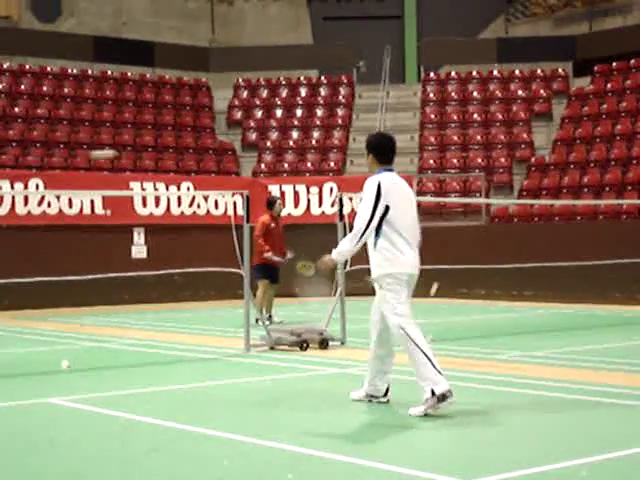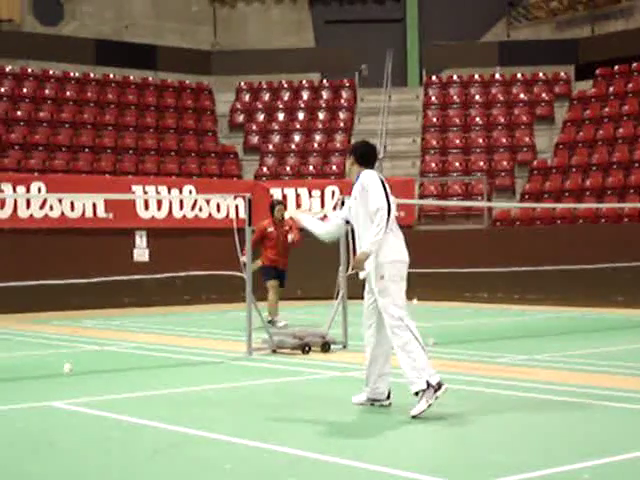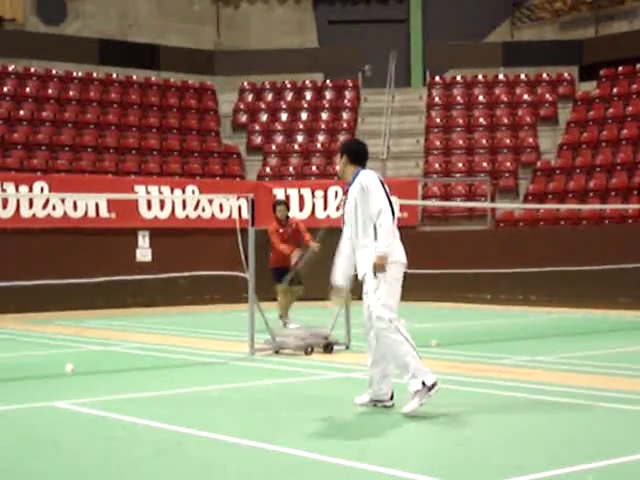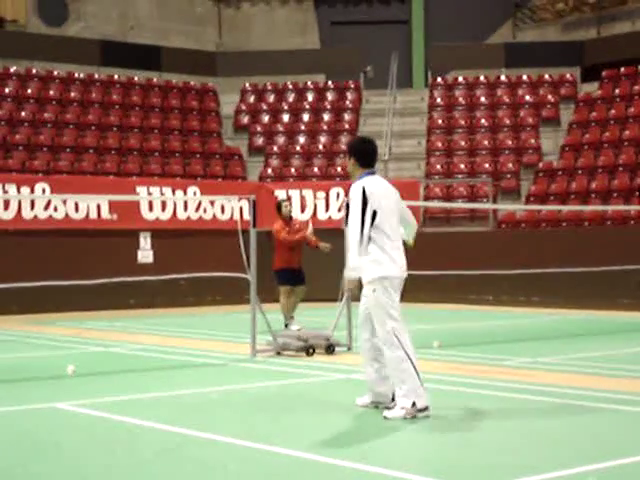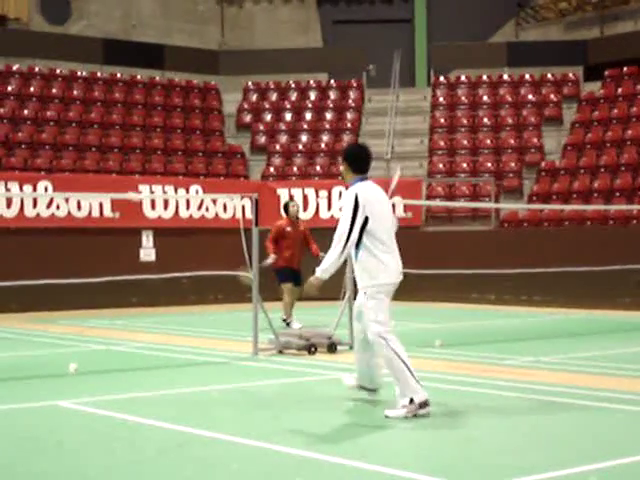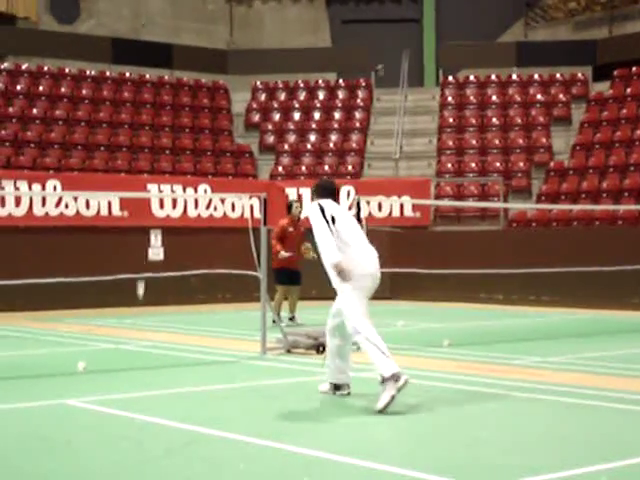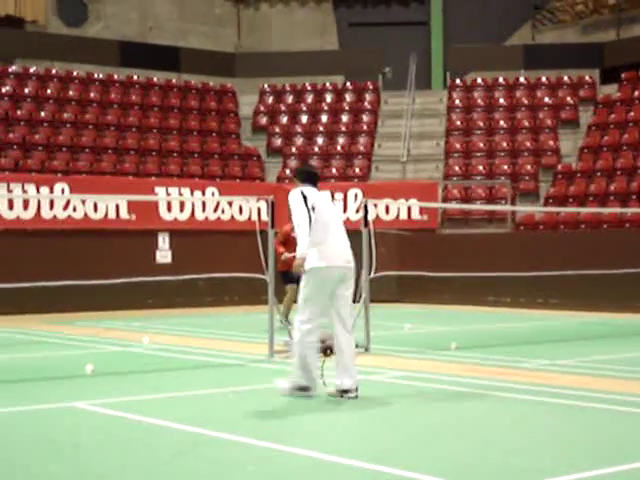
dt=0.4s
person 1, frame 1
left shoulder: (376, 183)
right shoulder: (403, 187)
left elbow: (363, 227)
right elbow: (414, 234)
left wrist: (337, 255)
left hip: (391, 268)
right hip: (404, 267)
left knee: (403, 327)
right knee: (382, 328)
left ankle: (437, 389)
right ankle: (375, 388)
person 1, frame 2
left shoulder: (369, 178)
right shoulder: (353, 199)
left elbow: (384, 213)
right elbow: (327, 230)
left wrist: (366, 249)
right wrist: (301, 216)
left hip: (387, 261)
right hip: (375, 265)
left knee: (397, 321)
right knee: (375, 328)
left ankle: (427, 381)
right ankle: (378, 390)
person 1, frame 3
left shoulder: (367, 180)
right shoulder: (353, 196)
left elbow: (386, 214)
right elbow: (349, 242)
left wrist: (381, 253)
right wrist: (340, 282)
left hip: (386, 263)
right hip: (370, 269)
left knee: (384, 321)
right knee: (374, 328)
left ankle: (422, 381)
right ankle: (381, 392)
person 1, frame 4
left shoulder: (361, 188)
right shoulder: (385, 186)
left elbow: (357, 233)
right elbow: (408, 221)
left wrist: (351, 272)
right wrist: (408, 236)
left hip: (381, 273)
right hip: (378, 272)
left knee: (390, 332)
right knee: (369, 332)
left ankle: (415, 400)
right ankle: (381, 394)
person 1, frame 5
left shoulder: (355, 195)
right shoulder: (377, 191)
left elbow: (343, 240)
right elbow: (392, 224)
left wrist: (320, 275)
left hip: (375, 275)
right hip: (383, 271)
left knee: (380, 335)
right knee: (362, 321)
left ankle: (415, 398)
right ankle: (367, 379)
person 1, frame 6
left shoulder: (316, 206)
right shoulder: (343, 212)
left elbow: (325, 233)
left wrist: (334, 261)
left hip: (353, 272)
right hip: (370, 269)
left knee: (358, 326)
right knee: (336, 326)
left ankle: (391, 375)
right ankle: (338, 381)
person 1, frame 7
left shoulder: (298, 193)
right shoulder: (326, 198)
left elbow: (303, 221)
left wrist: (301, 253)
left hip: (321, 263)
right hip: (346, 263)
left knee: (305, 322)
right knee: (343, 325)
left ankle: (302, 381)
right ankle: (347, 384)
person 2, frame 1
left shoulder: (278, 221)
right shoulder: (264, 220)
right elbow: (257, 238)
left wrist: (285, 251)
right wrist: (266, 251)
left hip: (274, 261)
right hip: (262, 261)
left knee: (272, 287)
right knee: (263, 286)
left ankle: (268, 315)
right ankle: (259, 316)
person 2, frame 2
left shoulder: (289, 224)
right shoulder: (265, 225)
left elbow: (297, 237)
right elbow: (255, 240)
left wrist: (293, 238)
right wrist: (246, 254)
left hip: (282, 264)
right hip: (268, 263)
left knee: (277, 291)
right knee: (273, 288)
left ankle: (270, 318)
right ankle: (276, 318)
person 2, frame 3
left shoulder: (295, 223)
right shoulder: (274, 228)
left elbow: (304, 233)
right elbow: (278, 245)
left wrist: (311, 243)
right wrist: (291, 251)
left hip: (294, 264)
right hip: (279, 264)
left knee: (297, 290)
right knee: (282, 291)
left ankle: (283, 314)
right ankle: (286, 320)
person 2, frame 4
left shoulder: (297, 224)
right shoulder: (278, 227)
left elbow: (307, 236)
right elbow: (287, 240)
left wrist: (318, 244)
right wrist: (304, 235)
left hip: (296, 265)
right hip: (283, 266)
left knee: (300, 290)
right knee: (285, 292)
left ankle: (289, 314)
right ankle: (288, 322)
person 2, frame 5
left shoulder: (302, 226)
right shoulder: (280, 225)
left elbow: (309, 242)
right elbow: (270, 241)
left wrist: (318, 253)
right wrist: (272, 254)
left hip: (296, 265)
right hip: (282, 264)
left knee: (295, 292)
right knee: (288, 291)
left ankle: (286, 316)
right ankle: (289, 320)
person 2, frame 6
left shoulder: (300, 226)
right shoulder: (283, 224)
right elbow: (274, 240)
left wrist: (307, 253)
right wrist: (280, 251)
left hip: (295, 265)
right hip: (282, 264)
left knee: (295, 291)
right knee: (282, 291)
left ankle: (292, 316)
right ankle: (276, 318)
person 2, frame 7
right shoulder: (287, 230)
right elbow: (278, 243)
right wrist: (283, 253)
right hip: (287, 267)
left knee: (293, 292)
right knee: (292, 291)
left ankle: (285, 318)
right ankle: (283, 317)
